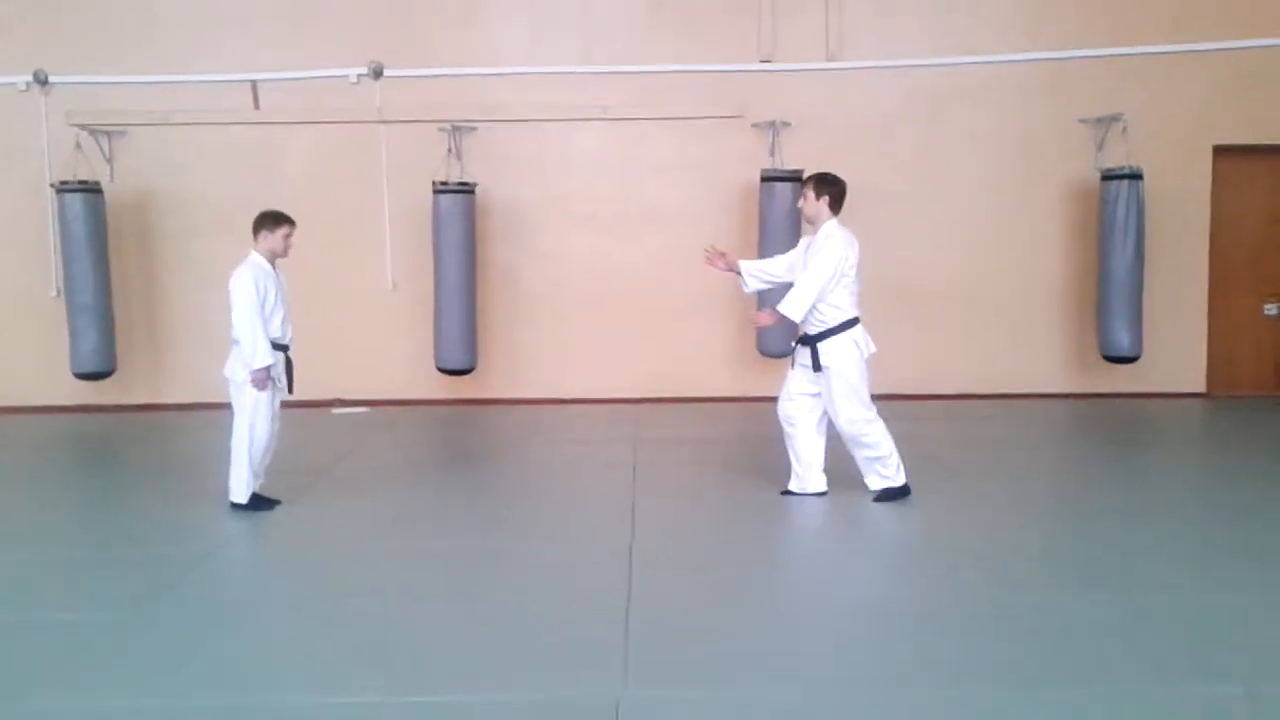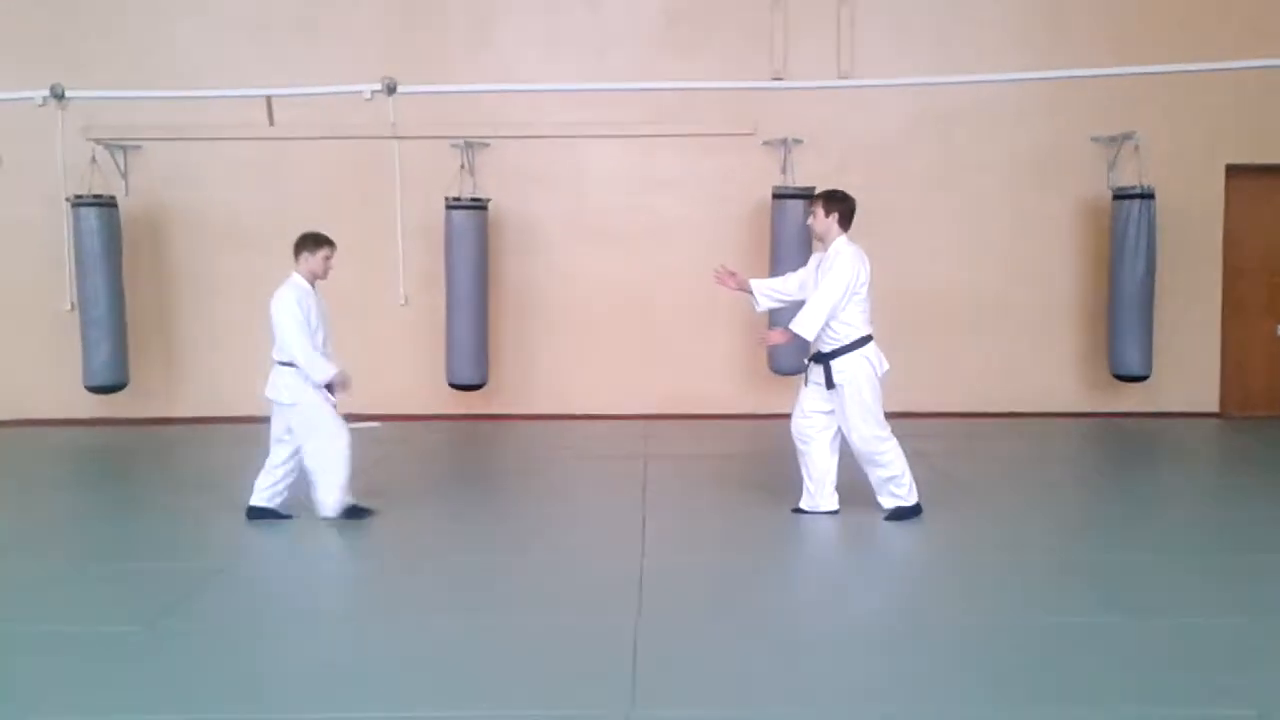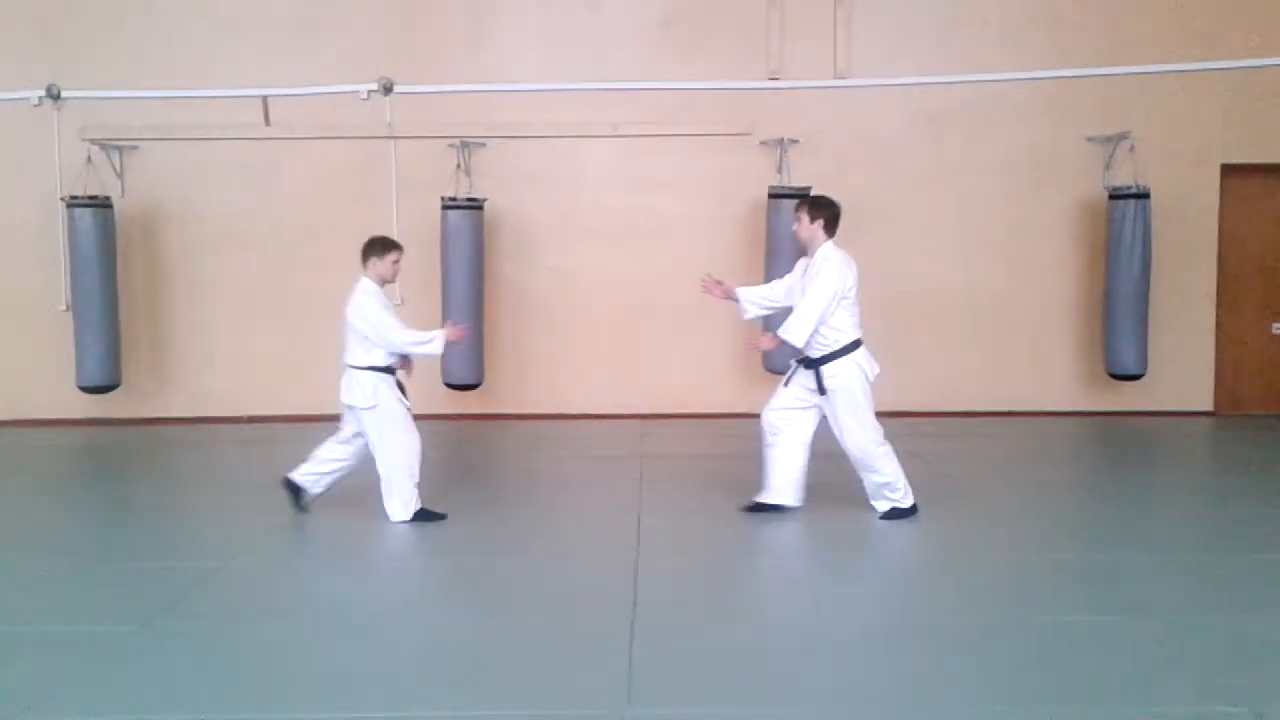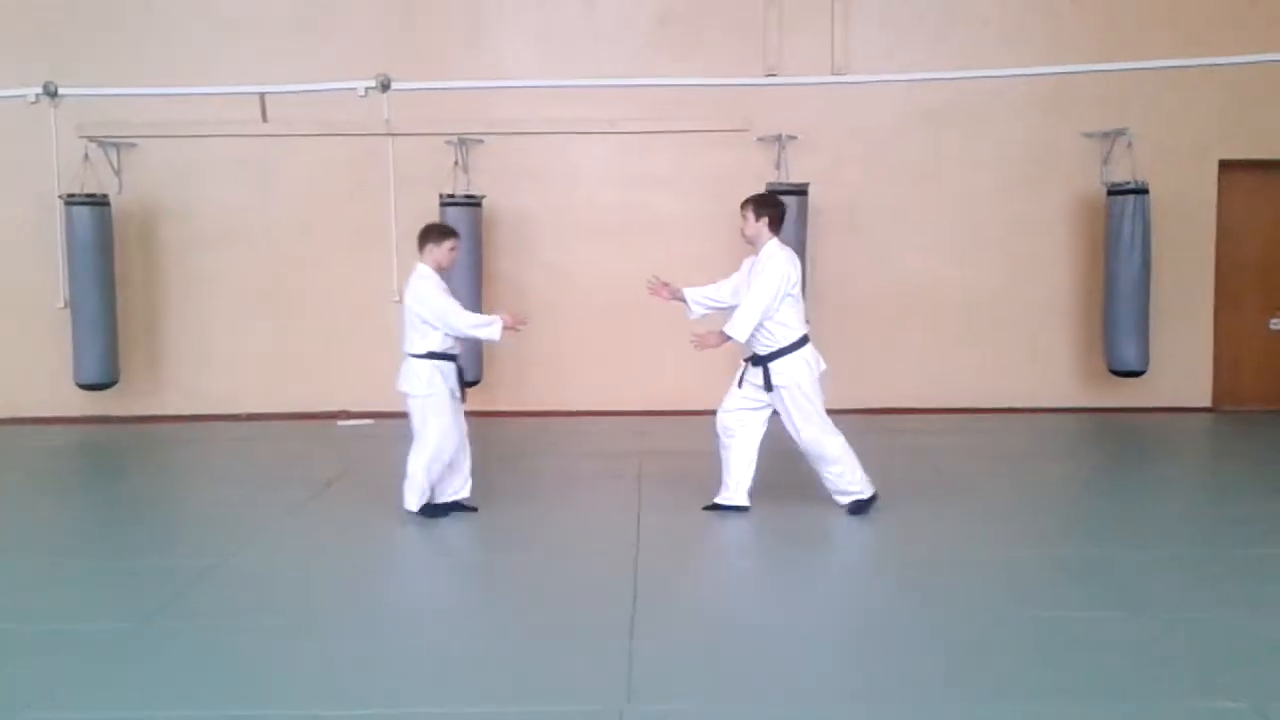
dt=0.4s
person 1, frame 1
left shoulder: (838, 240)
right shoulder: (812, 242)
left elbow: (812, 284)
right elbow: (780, 267)
left wrist: (777, 315)
right wrist: (734, 266)
left hip: (839, 344)
right hip: (814, 344)
left knee: (853, 417)
right knee: (795, 409)
left ankle: (893, 481)
right ankle: (808, 482)
person 1, frame 2
left shoulder: (849, 257)
right shoulder: (822, 259)
left elbow: (824, 302)
right elbow: (792, 285)
left wrist: (789, 333)
right wrist: (744, 285)
left hip: (852, 362)
right hip: (827, 362)
left knee: (868, 436)
right knee: (809, 427)
left ankle: (904, 500)
right ankle: (820, 500)
person 1, frame 3
left shoulder: (836, 263)
right shoulder: (807, 265)
left elbow: (812, 309)
right elbow: (779, 293)
left wrist: (778, 339)
right wrist: (730, 293)
left hip: (841, 367)
right hip: (812, 366)
left knee: (861, 440)
right knee: (779, 419)
left ankle: (899, 501)
right ankle: (779, 495)
person 1, frame 4
left shoulder: (781, 260)
right shoulder: (754, 263)
left elbow: (757, 305)
right elbow: (725, 292)
left wrist: (722, 337)
right wrist: (678, 294)
left hip: (789, 364)
right hip: (762, 365)
left knee: (813, 433)
right knee: (732, 421)
left ankle: (858, 492)
right ankle: (733, 497)
person 2, frame 1
left shoulder: (271, 273)
right shoulder: (248, 274)
right elbow: (248, 325)
right wrist: (260, 365)
left hip: (270, 362)
right hip: (254, 366)
left knee: (265, 431)
right knee: (253, 432)
left ankle: (248, 490)
right ankle: (241, 494)
person 2, frame 2
left shoulder: (306, 293)
right shoulder: (290, 296)
right elbow: (299, 346)
left wrist: (328, 375)
right wrist: (330, 374)
left hip: (302, 381)
right hip: (296, 382)
left knee: (288, 446)
right knee: (334, 438)
left ankle: (262, 503)
right ankle: (336, 504)
person 2, frame 3
left shoulder: (370, 295)
right shoulder: (367, 300)
right elbow: (397, 336)
left wrist: (399, 359)
right wrist: (441, 336)
left hip: (366, 383)
right hip: (372, 385)
left knee: (349, 442)
right knee: (402, 444)
left ankle: (301, 481)
right ankle: (405, 509)
person 2, frame 4
left shoulder: (429, 282)
right shoulder: (423, 286)
left elbow: (449, 321)
right elbow: (457, 320)
left wrist: (489, 324)
right wrist: (499, 323)
left hip: (437, 371)
right hip: (428, 373)
left knee: (455, 436)
right knee: (436, 440)
left ankle: (450, 496)
right ankle: (416, 500)
